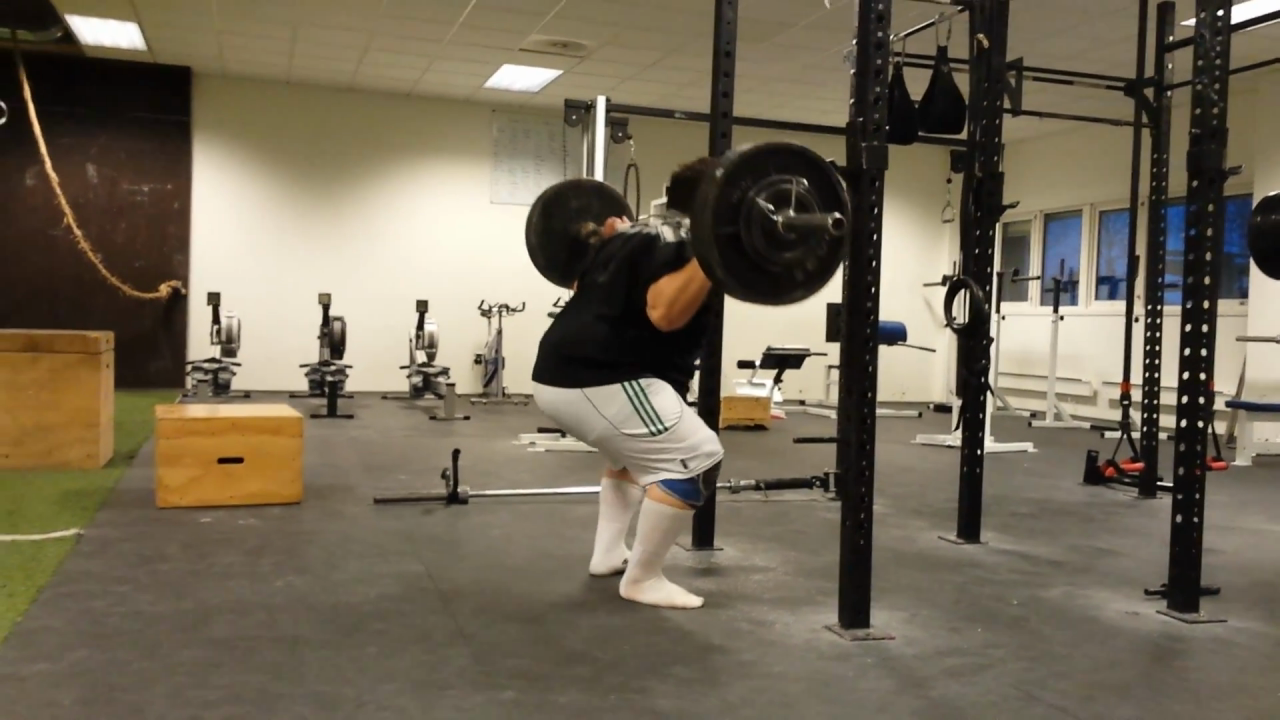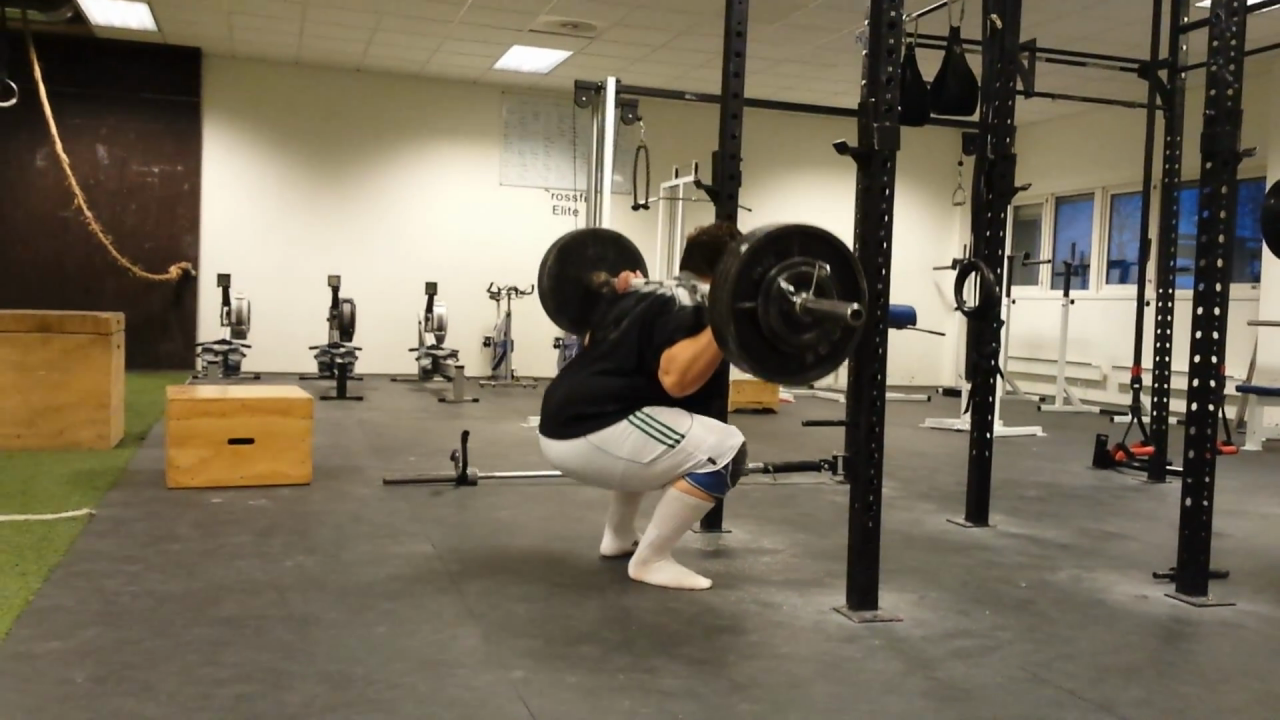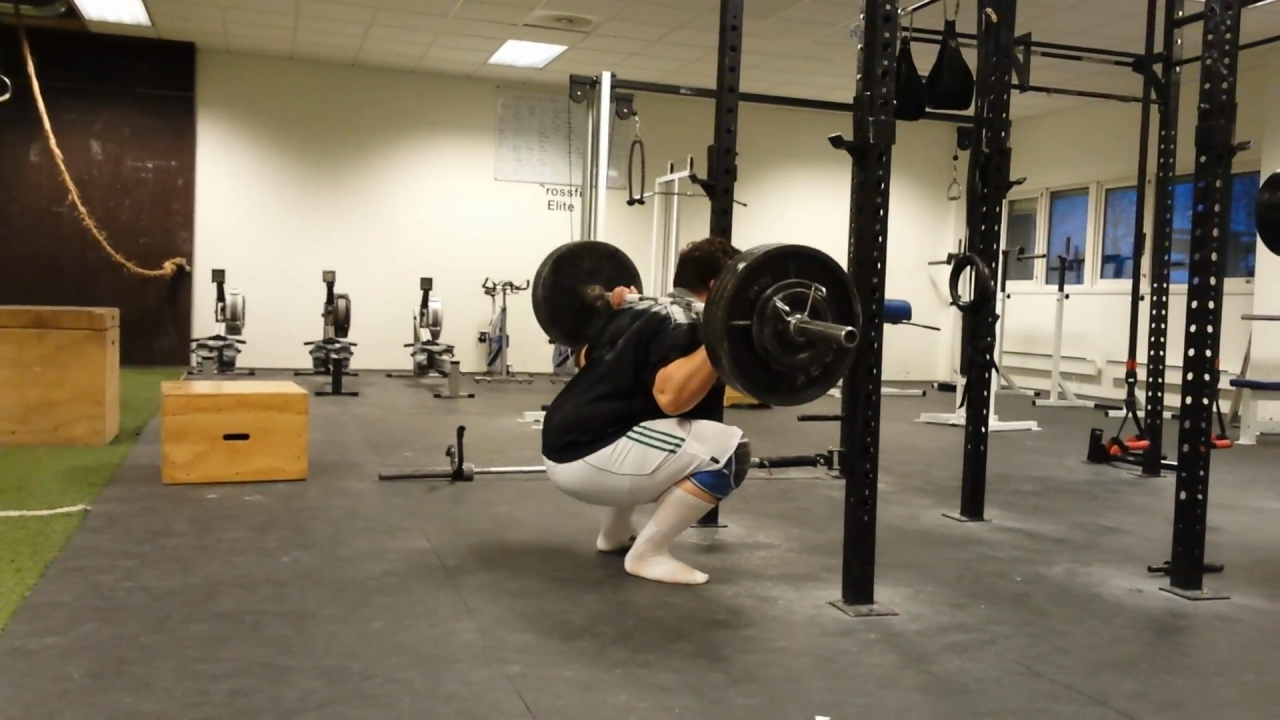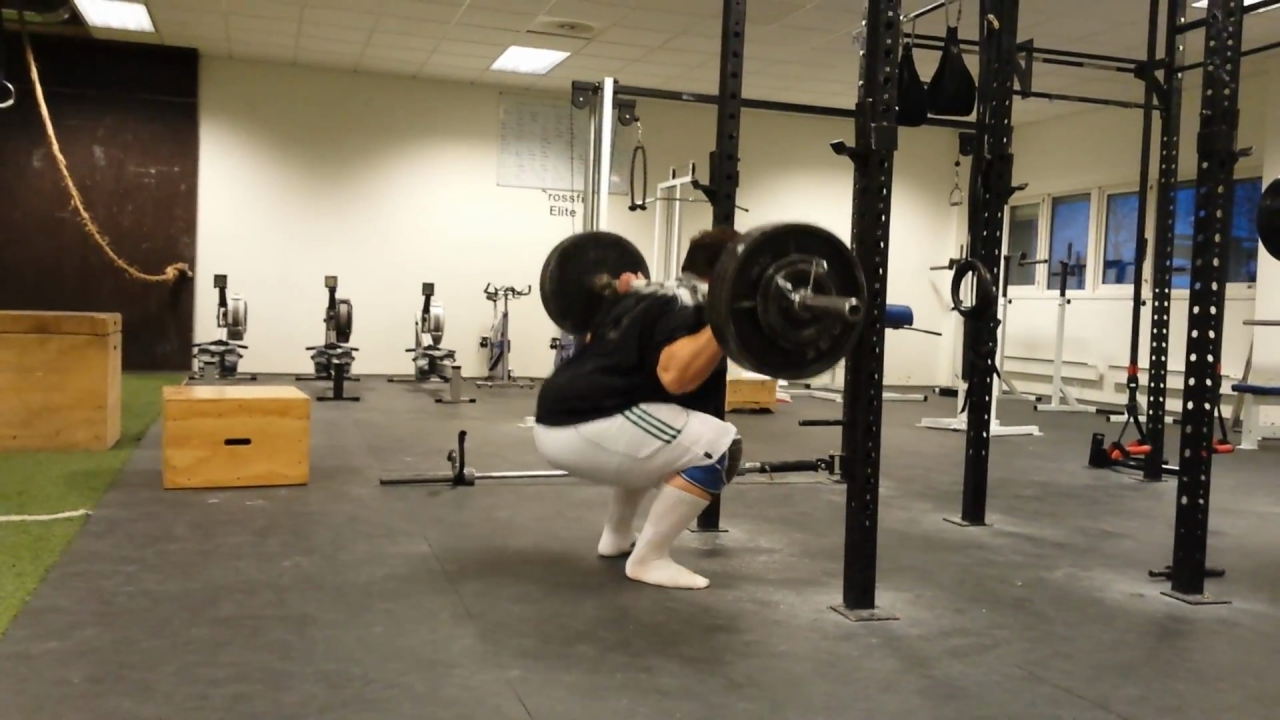
dt=0.5s
person 1, frame 1
left shoulder: (632, 236)
right shoulder: (680, 248)
left elbow: (584, 290)
right elbow: (664, 312)
left wrist: (604, 242)
left hip: (555, 376)
right hip: (591, 380)
left knee: (637, 449)
right knee: (694, 459)
left ankle: (608, 553)
right ankle: (642, 578)
person 1, frame 2
left shoulder: (643, 295)
right shoulder: (692, 311)
left elbow: (591, 344)
right elbow: (676, 378)
left wrist: (618, 296)
left hip: (561, 425)
right hip: (590, 433)
left knee: (654, 445)
right knee: (724, 452)
left ankle: (619, 536)
right ankle: (651, 560)
person 1, frame 3
left shoulder: (637, 311)
right shoulder: (683, 327)
left elbow: (586, 361)
right elbow: (671, 397)
left wrist: (614, 311)
left hip: (564, 448)
right hip: (592, 458)
right knee: (729, 452)
left ankle: (616, 532)
right ankle: (647, 554)
person 1, frame 4
left shoulder: (649, 296)
right shoulder: (690, 310)
left elbow: (592, 342)
right elbow: (675, 376)
left wrist: (621, 298)
left hip: (556, 423)
right hip: (585, 429)
left knee: (658, 443)
right knee: (718, 447)
left ankle: (617, 535)
right ankle: (649, 559)
